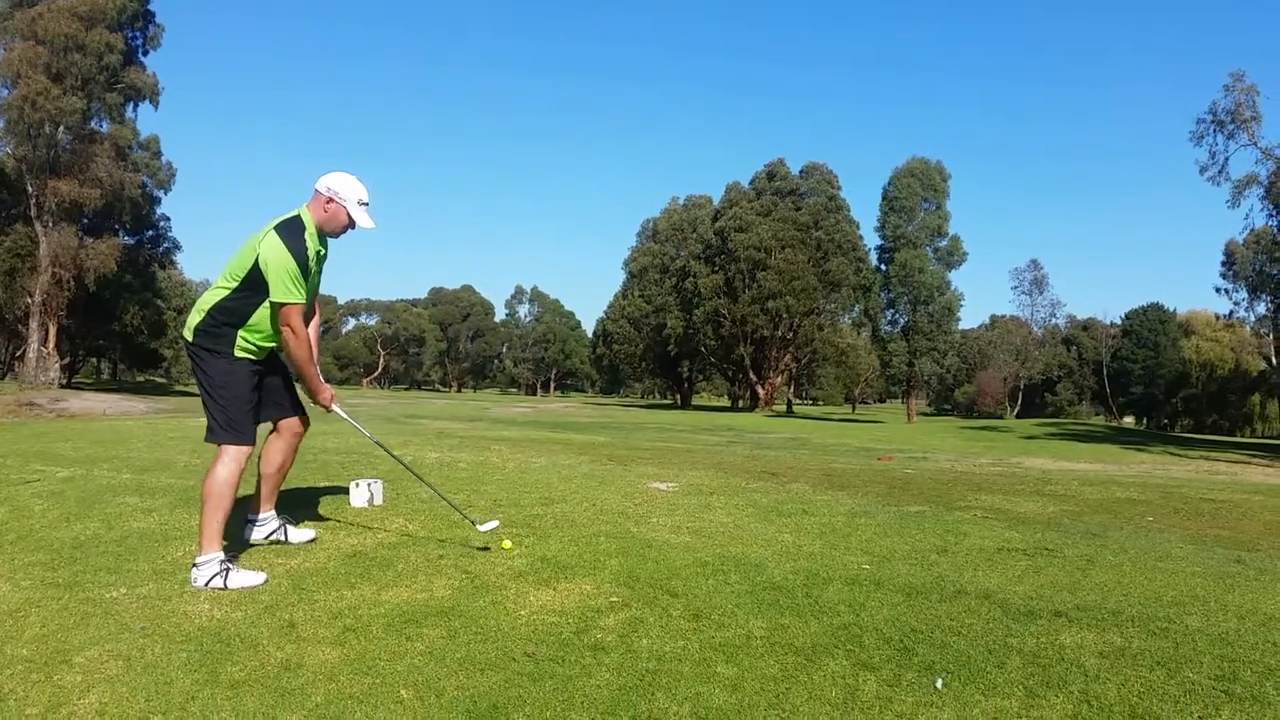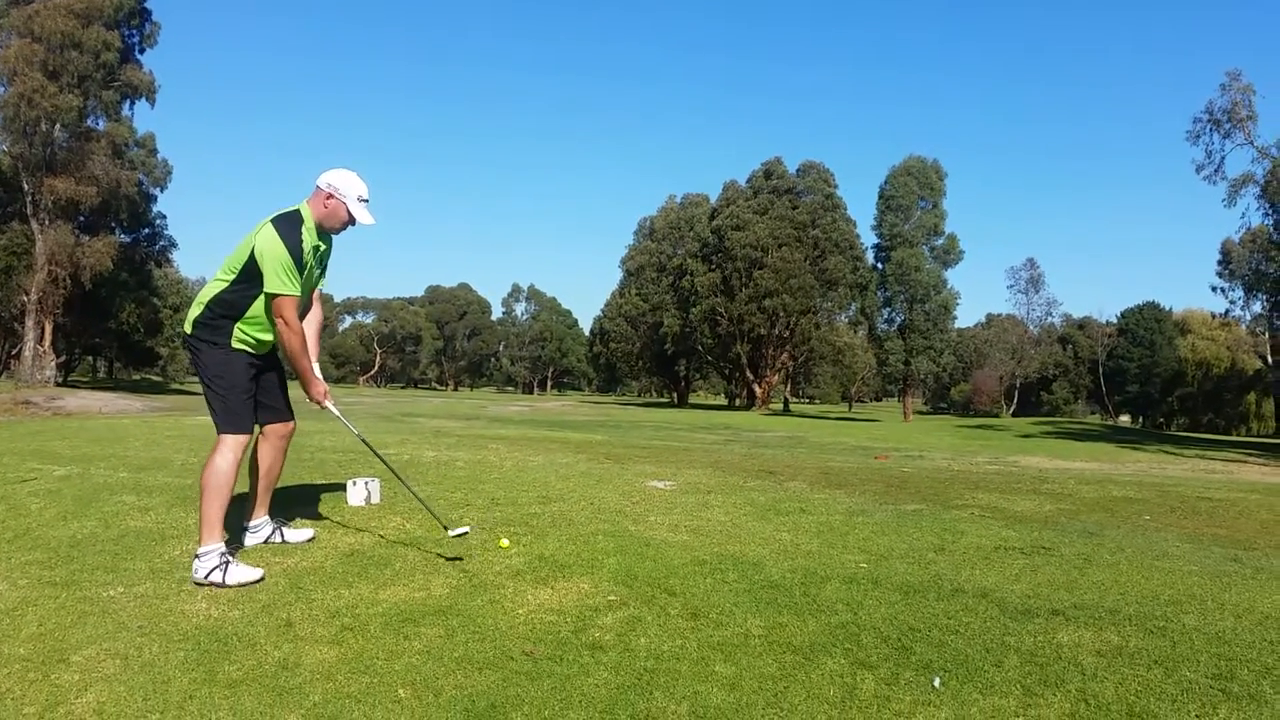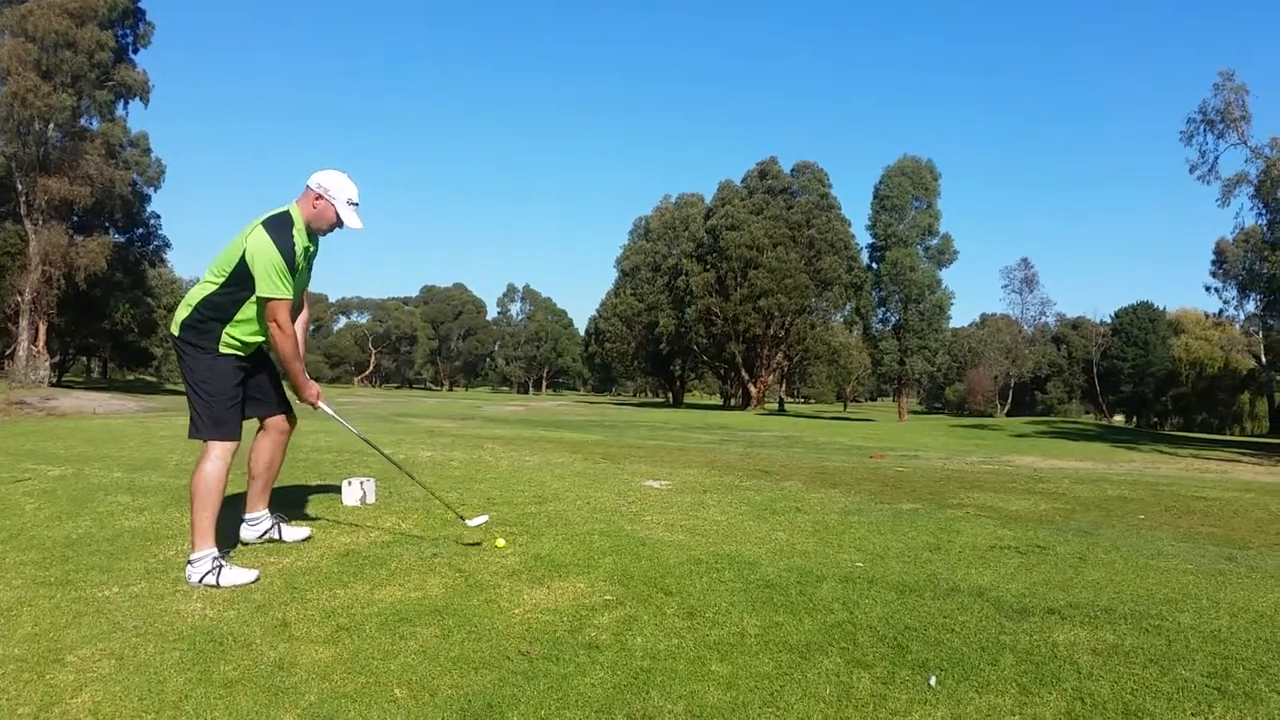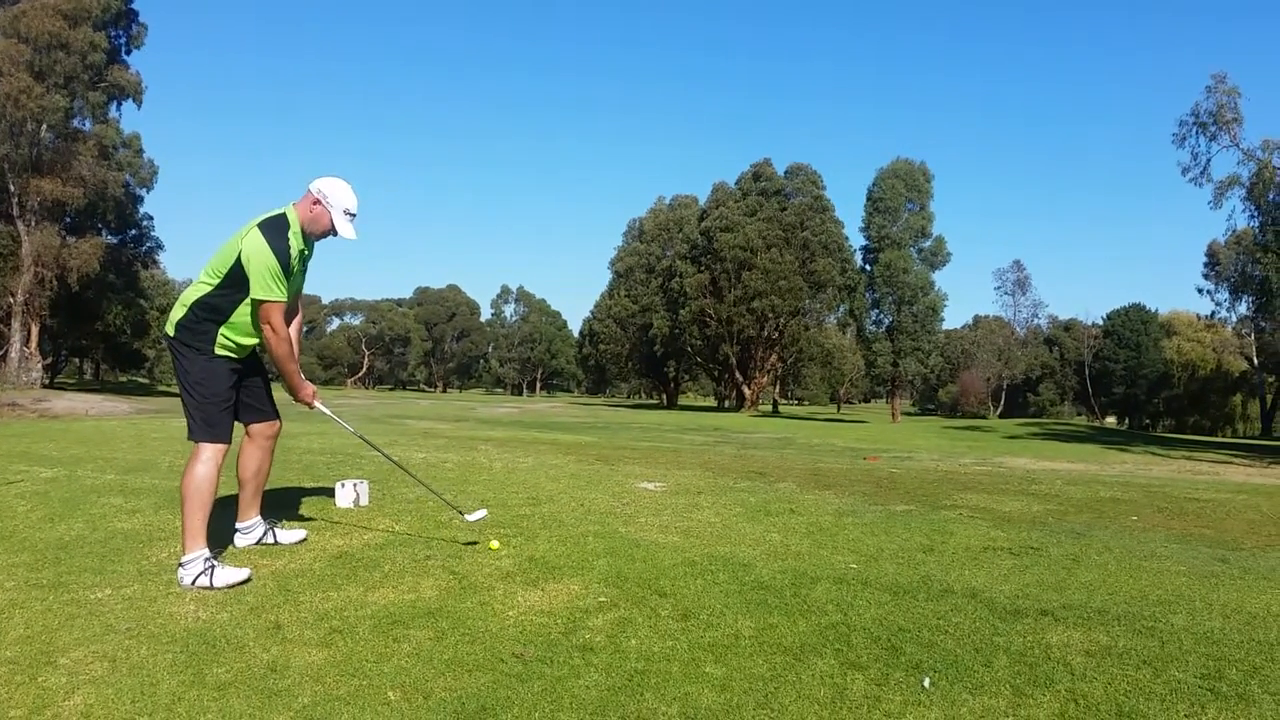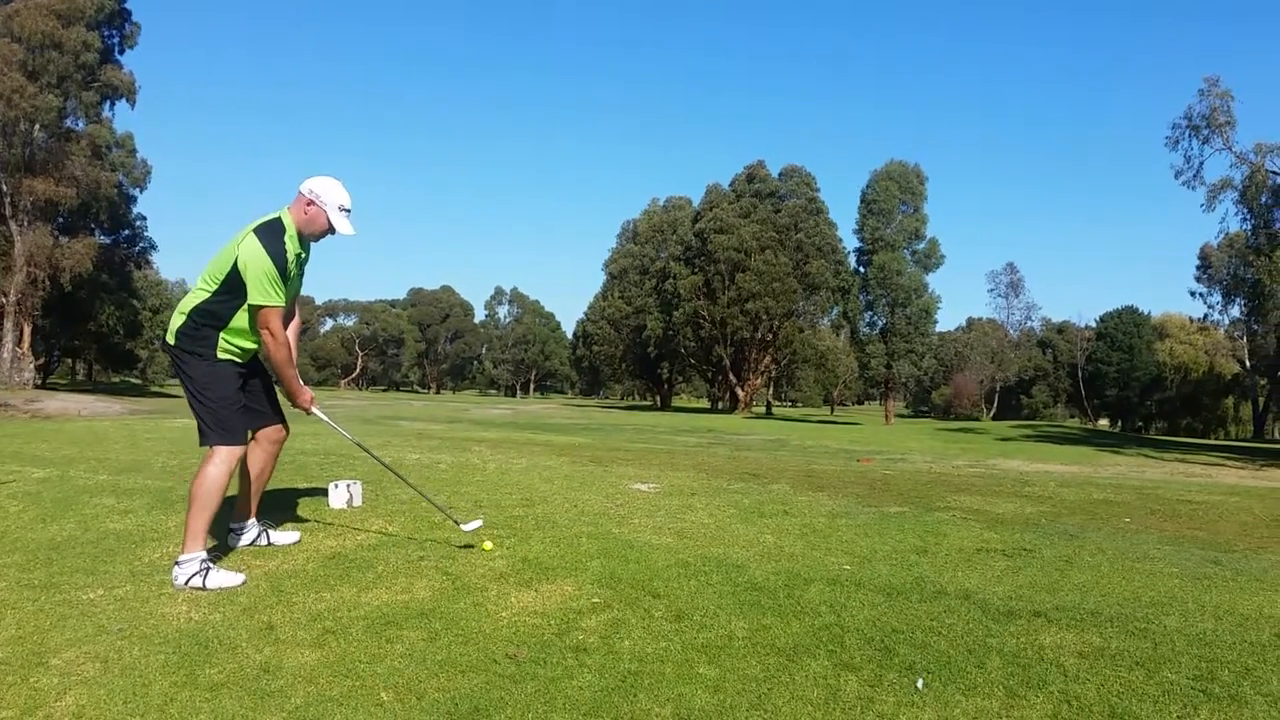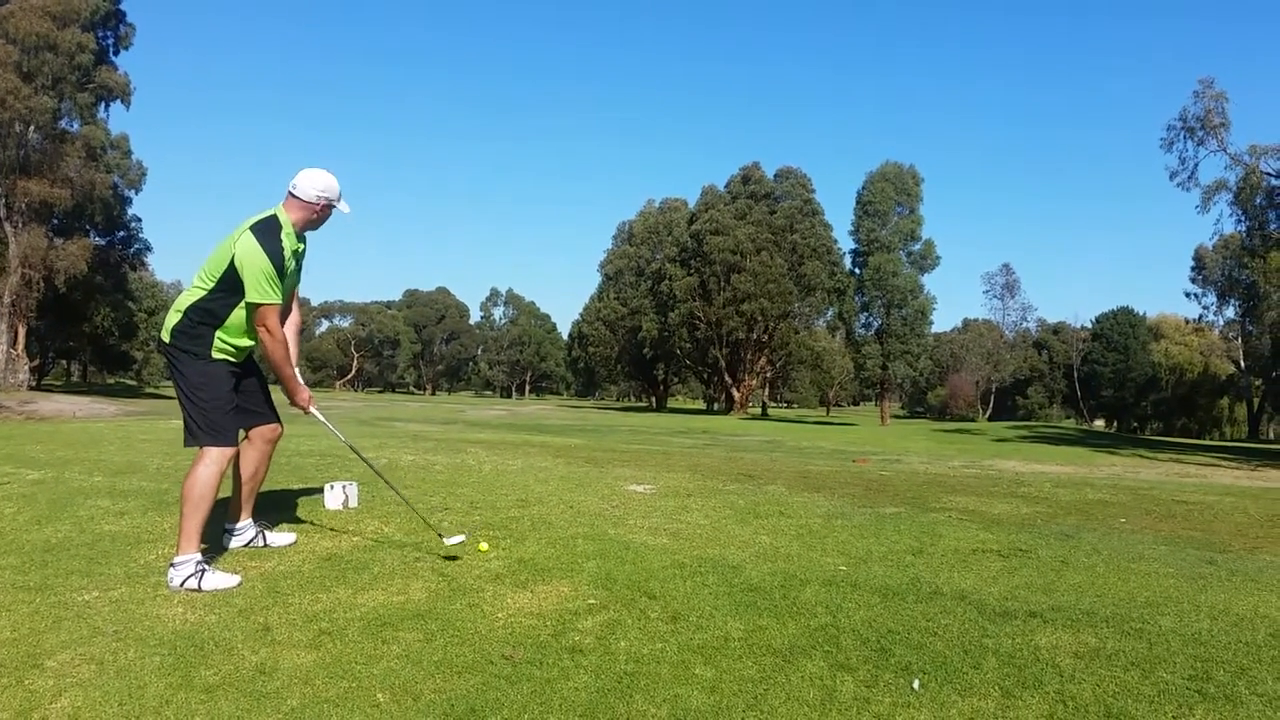
dt=0.3s
person 1, frame 1
left shoulder: (316, 241)
right shoulder: (286, 243)
left elbow: (309, 312)
right elbow: (291, 327)
left wrist: (313, 375)
right wrist: (315, 385)
left hip: (254, 345)
right hip: (219, 344)
left knee: (292, 423)
right knee: (236, 447)
left ankle: (262, 518)
right ankle: (209, 562)
person 1, frame 2
left shoulder: (320, 240)
right shoulder: (283, 236)
left elbow: (310, 306)
right elbow: (286, 319)
left wrist: (314, 370)
right wrist: (308, 380)
left hip: (255, 341)
right hip: (217, 337)
left knee: (279, 427)
right knee: (234, 435)
left ankle: (258, 524)
right ankle: (209, 554)
person 1, frame 3
left shoulder: (306, 238)
right shoulder: (274, 238)
left elbow: (298, 308)
right elbow: (278, 322)
left wrist: (300, 371)
right wrist: (301, 382)
left hip: (243, 342)
right hip: (206, 340)
left knee: (279, 421)
right knee: (221, 442)
left ankle: (255, 518)
right ankle: (203, 559)
person 1, frame 4
left shoulder: (302, 240)
right shoulder: (270, 240)
left elbow: (291, 310)
right elbow: (272, 324)
left wrist: (294, 371)
right wrist: (296, 382)
left hip: (236, 342)
right hip: (200, 340)
left knee: (265, 427)
right knee: (212, 443)
left ankle: (249, 525)
right ankle: (194, 560)
person 1, frame 5
left shoulder: (298, 244)
right shoulder: (265, 246)
left elbow: (289, 314)
right elbow: (271, 330)
left wrist: (292, 376)
right wrist: (295, 388)
left hip: (236, 347)
right hip: (201, 346)
left knee: (272, 431)
right knee: (228, 446)
left ankle: (244, 526)
right ankle: (191, 561)
person 1, frame 6
left shoulder: (294, 241)
right shoulder: (263, 244)
left elbow: (290, 309)
right elbow: (268, 328)
left wrist: (295, 374)
right wrist: (293, 386)
left hip: (231, 347)
right hip: (196, 345)
left knee: (266, 429)
right knee: (218, 448)
left ankle: (239, 527)
right ankle: (185, 563)
